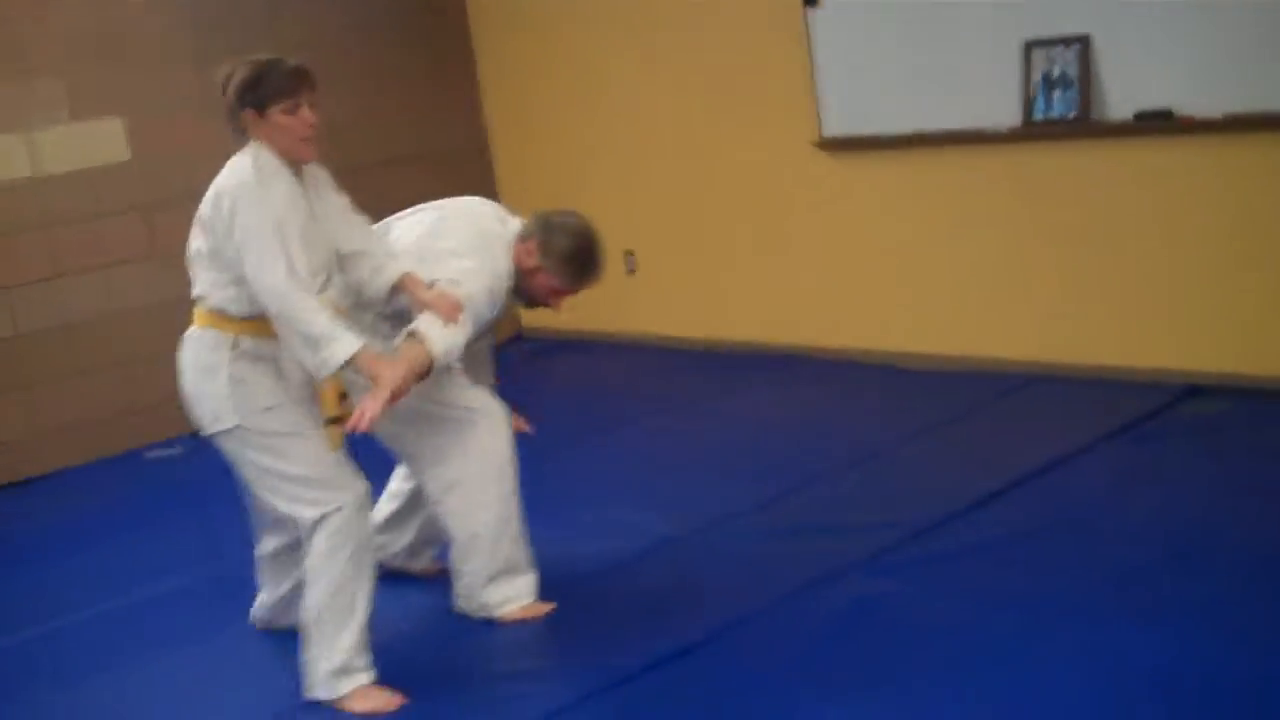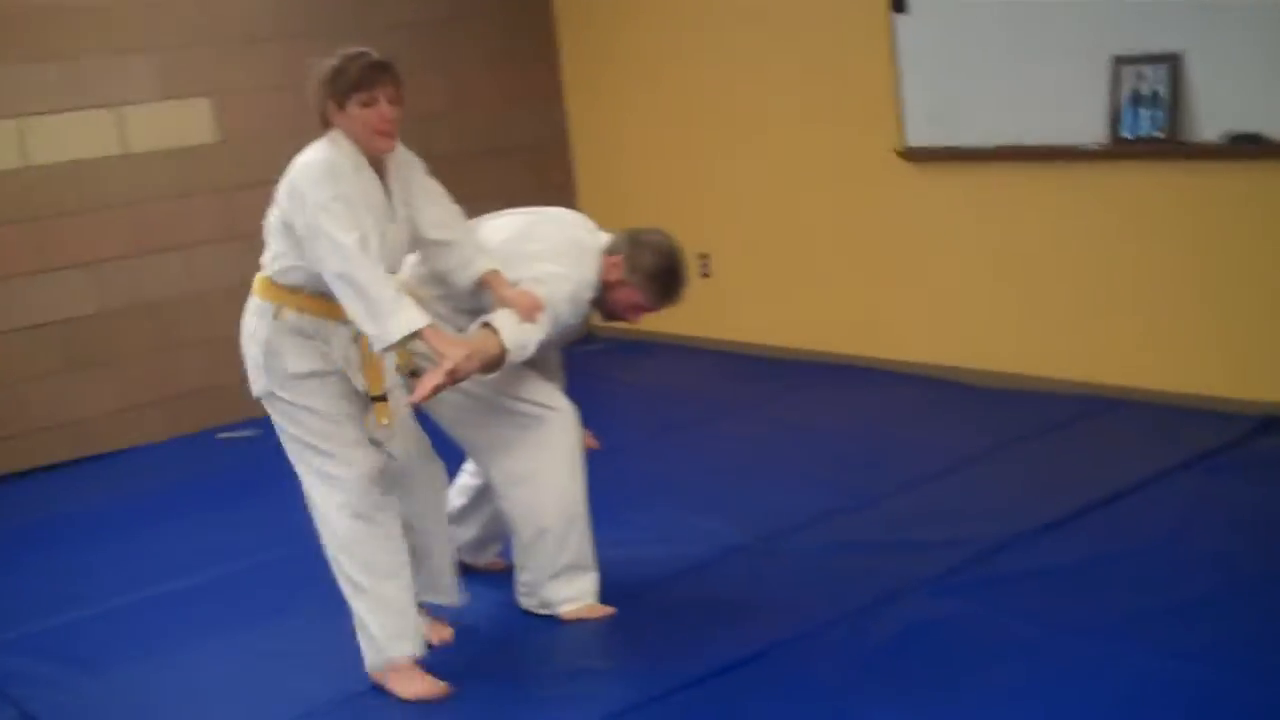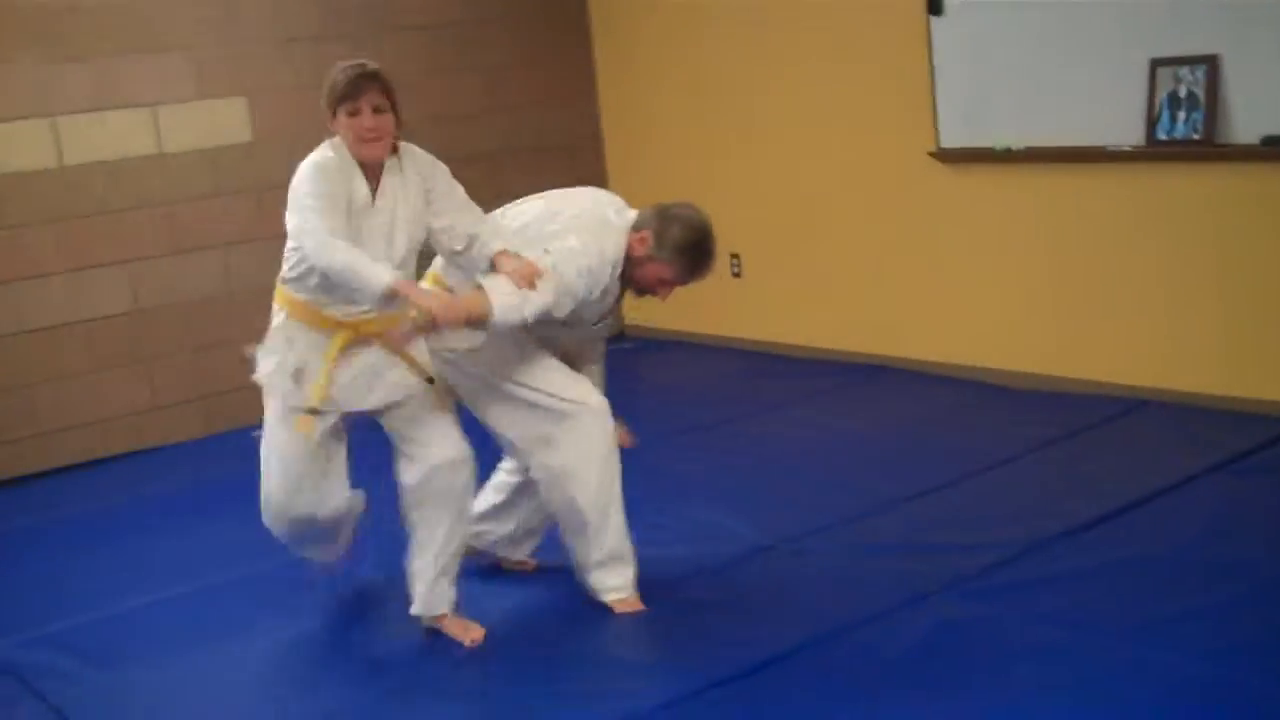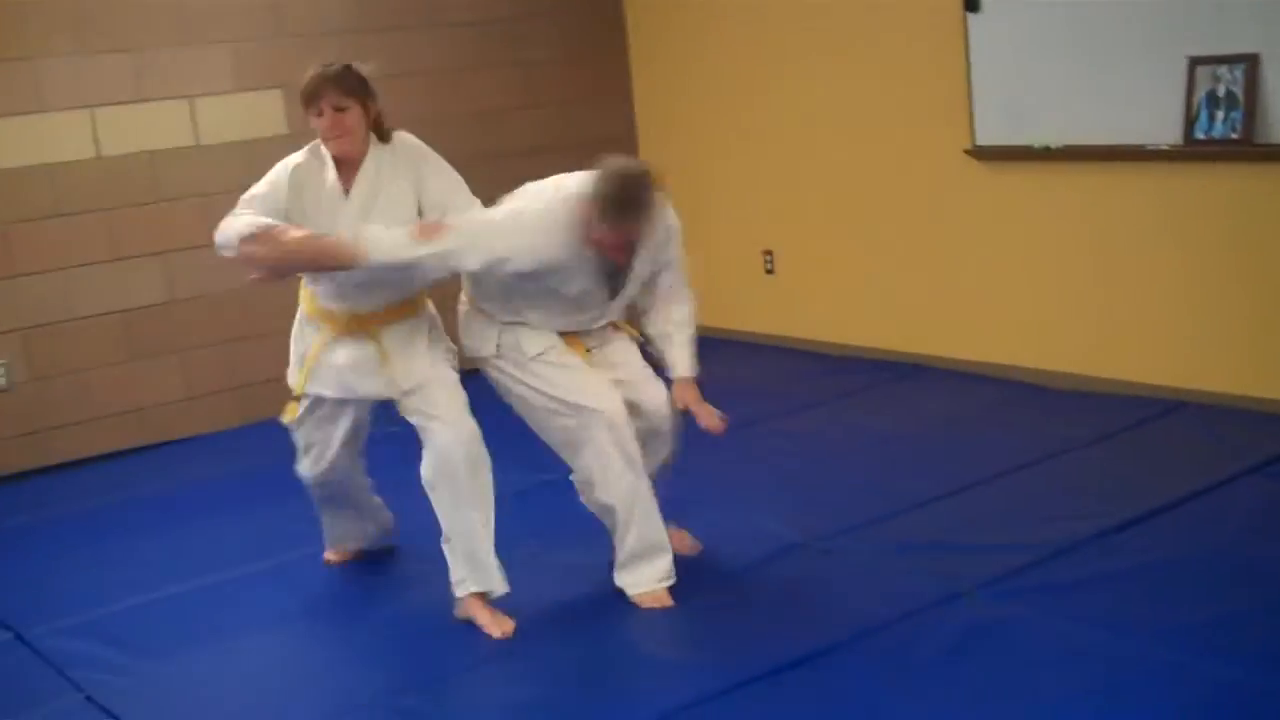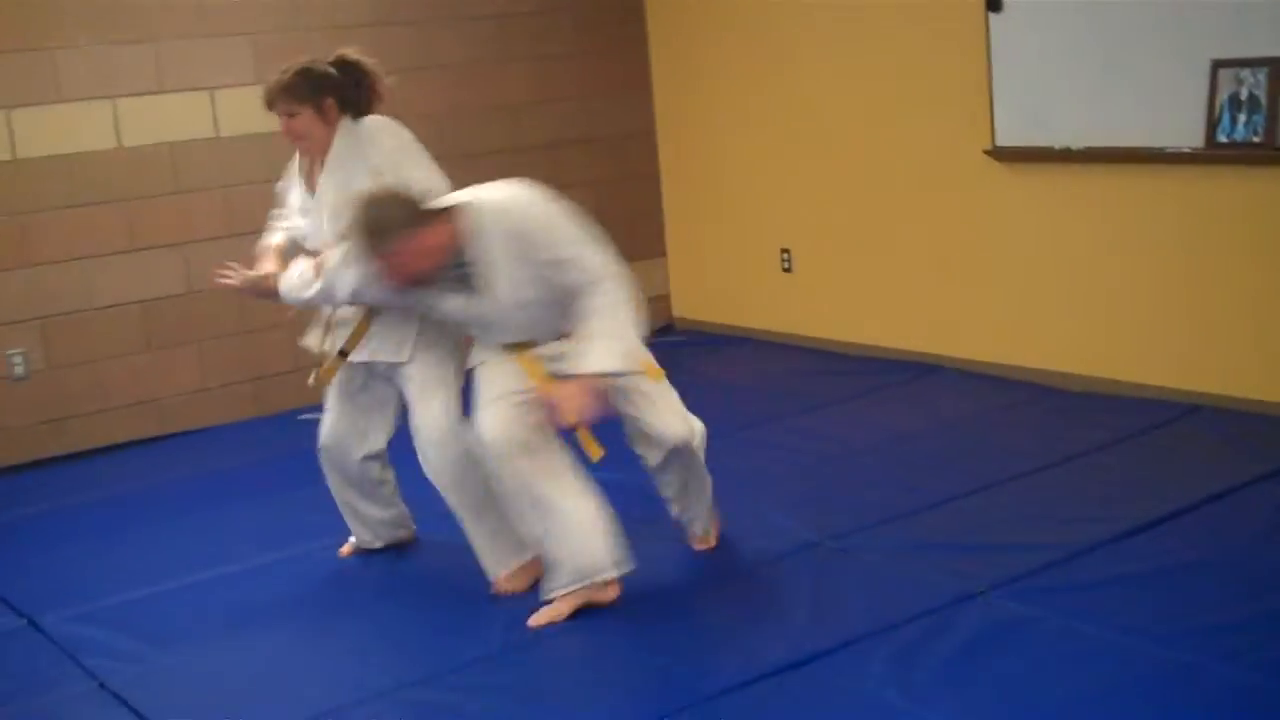
dt=0.2s
person 1, frame 1
left shoulder: (303, 173)
right shoulder: (249, 187)
left elbow: (354, 244)
right elbow: (286, 294)
left wrist: (419, 290)
right wrist: (372, 360)
left hip: (275, 359)
right hip: (239, 366)
left knee: (289, 499)
right knee: (334, 501)
left ankle: (281, 603)
person 1, frame 2
left shoulder: (399, 162)
right shoulder: (321, 171)
left elbow: (445, 235)
right elbow: (354, 269)
left wrist: (502, 289)
right wrist: (434, 337)
left hip: (354, 337)
right hip: (293, 338)
left knee: (408, 465)
right knee: (353, 485)
left ankle: (416, 603)
right ankle: (390, 652)
person 1, frame 3
left shoulder: (416, 166)
right shoulder: (320, 172)
left elbow: (464, 228)
right elbow: (327, 249)
left wrist: (505, 261)
right wrist: (406, 291)
left hip: (385, 340)
right hip: (309, 343)
left knee: (441, 459)
right knee: (291, 498)
left ankle: (438, 601)
right ankle: (332, 532)
person 1, frame 4
left shoulder: (408, 157)
right shoulder: (298, 173)
left elbow: (465, 222)
right elbow: (240, 224)
right wrist: (269, 235)
left hip: (406, 332)
right hip: (330, 337)
left knee: (455, 444)
right knee: (323, 463)
left ankle: (478, 590)
right ankle: (361, 530)
person 1, frame 5
left shoulder: (376, 138)
right shoulder: (304, 161)
right elbow: (290, 222)
right wrist: (271, 260)
left hip: (417, 310)
right hip: (364, 313)
left knee: (440, 436)
right knee: (339, 440)
left ankle: (510, 552)
right ankle: (382, 527)
person 2, frame 1
left shoulder: (498, 228)
right shoulder: (480, 268)
left elbow: (466, 332)
right elbow: (439, 330)
left wrist: (485, 396)
left hip: (369, 320)
left knee: (452, 432)
right knee: (475, 430)
left ankle: (389, 549)
right ankle: (496, 588)
person 2, frame 2
left shoulder: (586, 244)
right shoulder: (567, 277)
left elbow: (538, 334)
right elbow: (519, 325)
left wrist: (550, 402)
left hip: (444, 317)
left knee: (517, 434)
right knee: (546, 430)
left ankle: (462, 541)
right ankle: (556, 589)
person 2, frame 3
left shoulder: (616, 224)
right shoulder: (588, 254)
left elbow: (583, 315)
right elbow: (519, 290)
left wrist: (588, 389)
right wrist: (435, 316)
left hip: (512, 329)
right hip: (461, 331)
left knee: (552, 433)
right knee: (578, 424)
left ankle: (485, 536)
right ankle: (608, 577)
person 2, frame 4
left shoulder: (657, 220)
right shoulder: (543, 222)
left elbow: (667, 293)
right elbow: (433, 243)
left wrist: (683, 376)
right wrist: (303, 253)
left hip: (590, 328)
right hip: (511, 332)
left knee: (652, 414)
right knee: (602, 420)
left ankle: (646, 523)
right ankle: (647, 571)
person 2, frame 5
left shoulder: (522, 214)
right shoulder: (396, 269)
left elbow: (607, 288)
right elbow: (331, 279)
left wrist: (590, 376)
left hip: (580, 332)
right hip: (506, 344)
left knee: (666, 430)
right knee: (506, 438)
left ankle: (695, 513)
right ankle: (591, 574)
